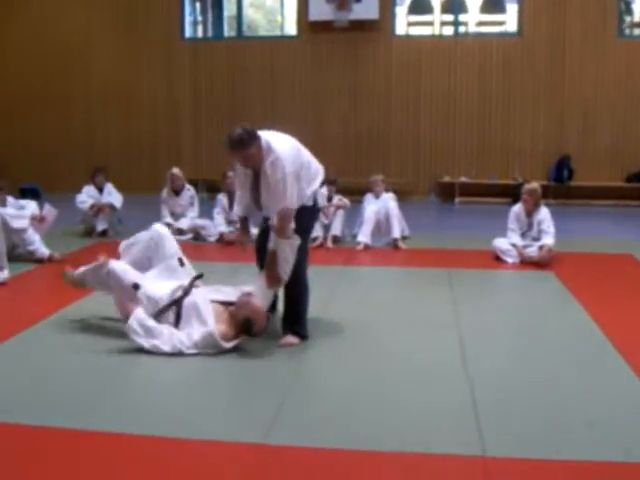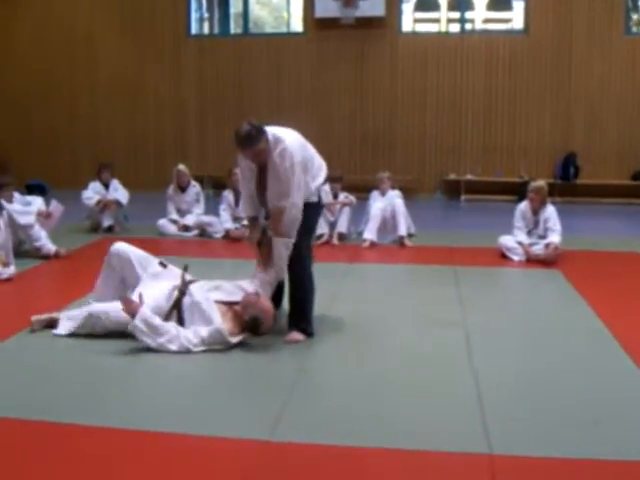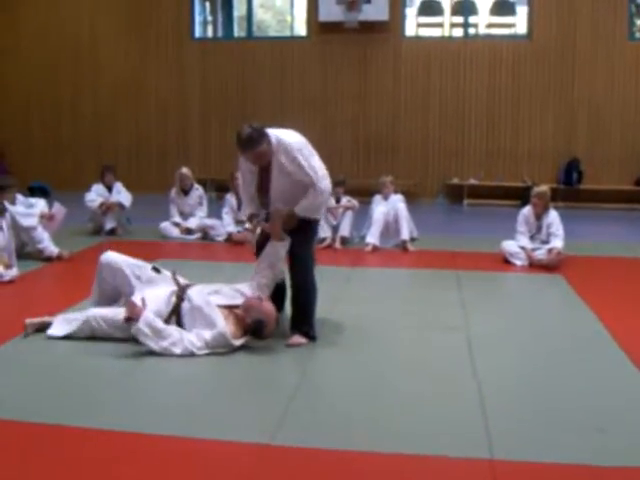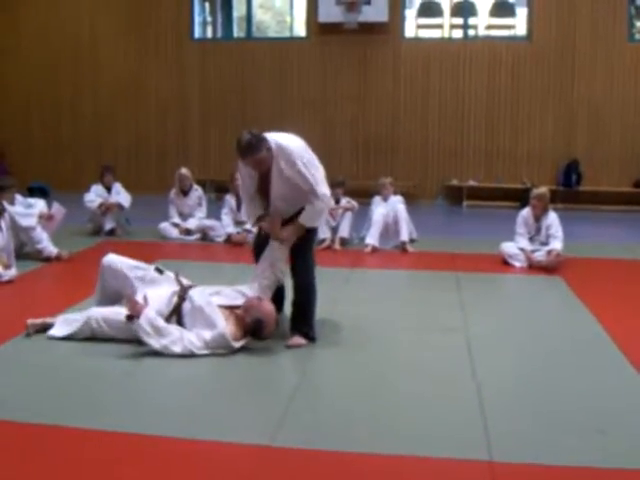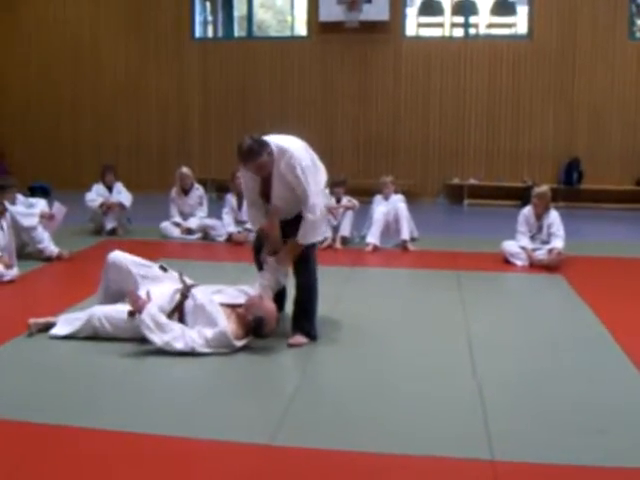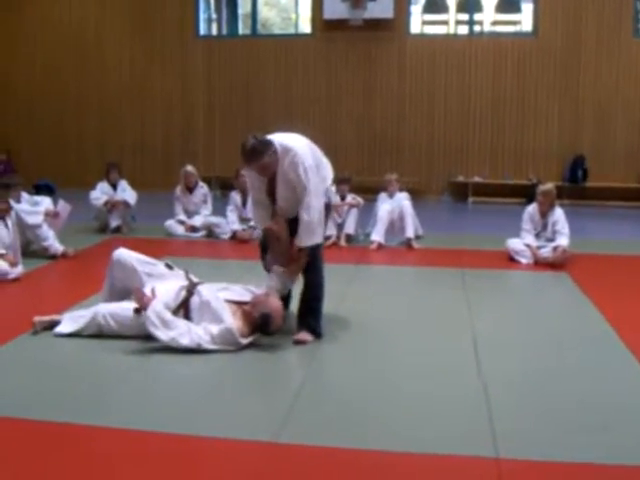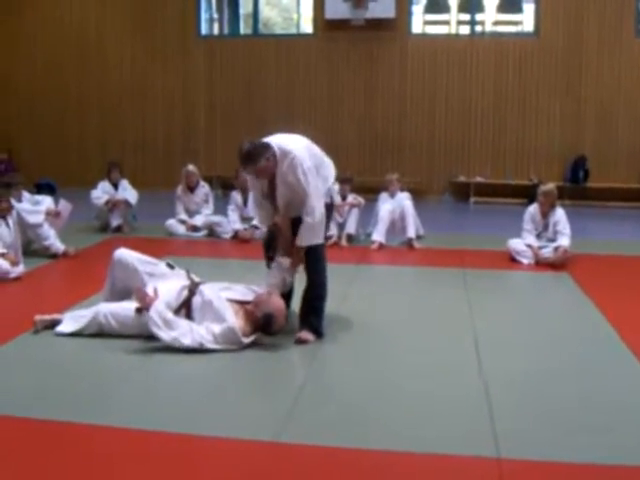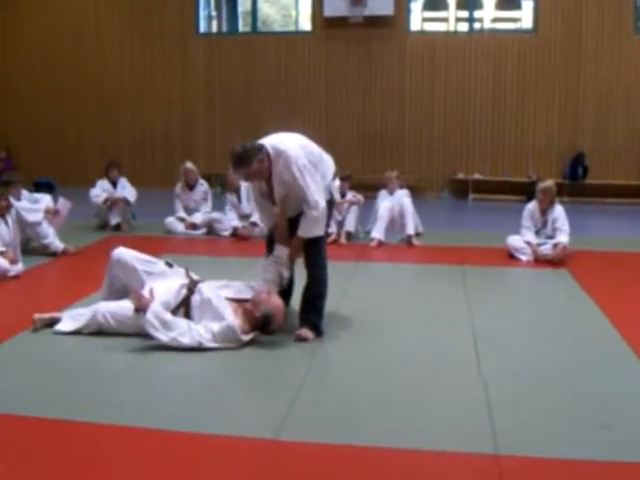
dt=0.2s
person 1, frame 1
left shoulder: (212, 336)
right shoulder: (256, 299)
left elbow: (168, 341)
left wrist: (133, 315)
left hip: (166, 305)
right hip: (188, 285)
left knee: (111, 268)
right knee: (158, 231)
left ankle: (83, 277)
person 1, frame 2
left shoulder: (221, 333)
right shoulder: (249, 293)
left elbow: (177, 339)
right elbow: (268, 275)
left wrist: (139, 315)
left hip: (165, 310)
right hip: (179, 282)
left knee: (96, 314)
right knee: (119, 251)
left ankle: (57, 320)
right ankle: (105, 305)
person 1, frame 3
left shoulder: (224, 335)
right shoulder: (249, 296)
left elbow: (179, 342)
right elbow: (267, 273)
left wrist: (141, 320)
right wrist: (278, 237)
left hip: (162, 314)
right hip: (177, 287)
left knee: (92, 318)
right knee: (108, 261)
left ankle: (52, 323)
right ankle: (105, 307)
person 1, frame 4
left shoulder: (223, 336)
right shoulder: (252, 298)
left elbow: (178, 343)
right elbow: (268, 276)
left wrist: (142, 316)
right wrist: (277, 239)
left hip: (161, 315)
right hip: (178, 287)
left knee: (94, 319)
right knee: (110, 263)
left ankle: (53, 323)
right ankle: (110, 308)
person 1, frame 5
left shoulder: (224, 334)
right shoulder: (253, 299)
left elbow: (178, 338)
right elbow: (269, 280)
left wrist: (145, 311)
left hip: (163, 312)
right hip: (180, 287)
left knee: (95, 317)
right knee: (115, 260)
left ankle: (54, 322)
right ankle: (110, 309)
person 1, frame 6
left shoulder: (230, 331)
right shoulder: (257, 299)
left elbow: (183, 335)
left wrist: (150, 308)
left hip: (169, 308)
left knee: (100, 315)
right knee: (120, 258)
left ankle: (59, 320)
right ankle: (114, 306)
person 1, frame 7
left shoulder: (233, 331)
right shoulder: (259, 297)
left elbow: (186, 335)
left wrist: (152, 308)
left hip: (168, 308)
right hip: (186, 283)
left knee: (102, 315)
right knee: (121, 258)
left ankle: (60, 319)
right ankle: (116, 305)
person 1, frame 8
left shoulder: (231, 329)
right shoulder: (257, 294)
left elbow: (186, 334)
left wrist: (149, 309)
left hip: (170, 307)
right hip: (185, 281)
left knee: (100, 313)
right knee: (119, 257)
left ankle: (59, 317)
right ankle: (114, 304)
person 2, frame 1
left shoulder: (280, 155)
right shoulder: (246, 155)
left elbow: (286, 212)
right elbow: (244, 188)
left wrist: (274, 256)
right wrist: (242, 222)
left hip: (303, 199)
right hip: (274, 202)
left knee: (293, 259)
right knee: (262, 250)
left ankle: (295, 328)
right ankle: (266, 306)
person 2, frame 2
left shoulder: (288, 147)
right shoulder: (248, 153)
left elbow: (294, 202)
right elbow: (247, 189)
left wrist: (279, 236)
right wrist: (253, 221)
left hip: (306, 196)
right hip: (277, 201)
left knee: (297, 256)
left ankle: (301, 325)
right ankle: (271, 303)
person 2, frame 3
left shoulder: (292, 147)
right shoulder: (248, 157)
left elbow: (322, 188)
right elbow: (247, 192)
left wrist: (295, 216)
right wrist: (252, 218)
left hip: (304, 205)
right hip: (276, 206)
left knee: (300, 262)
left ankle: (304, 329)
right ankle: (272, 308)
person 2, frame 4
left shoulder: (292, 152)
right shoulder: (248, 161)
left elbow: (322, 196)
right elbow: (248, 197)
left wrist: (296, 228)
right wrist: (261, 221)
left hip: (304, 204)
right hip: (275, 208)
left knee: (301, 263)
right knee: (262, 252)
left ankle: (303, 330)
person 2, frame 5
left shoulder: (294, 157)
right shoulder: (251, 163)
left elbow: (314, 207)
right elbow: (253, 202)
left wrist: (298, 246)
right wrist: (267, 236)
left hip: (308, 201)
right hip: (276, 206)
left knee: (303, 262)
right knee: (262, 252)
left ankle: (304, 329)
person 2, frame 6
left shoulder: (298, 156)
right shoulder: (257, 162)
left elbow: (311, 208)
right elbow: (259, 202)
left wrist: (301, 252)
left hip: (314, 196)
right hip: (282, 202)
left knee: (310, 259)
right knee: (268, 249)
left ankle: (310, 326)
person 2, frame 7
left shoulder: (296, 158)
right shoulder: (258, 164)
left elbow: (314, 211)
right elbow: (261, 202)
left wrist: (299, 251)
right wrist: (278, 233)
left hip: (318, 195)
right hip: (285, 200)
left knee: (313, 257)
right knee: (273, 248)
left ankle: (311, 325)
person 2, frame 8
left shoulder: (291, 157)
right shoulder: (255, 163)
left elbow: (315, 206)
right elbow: (262, 202)
left wrist: (298, 241)
right wrist: (278, 232)
left hip: (319, 190)
right hip: (290, 196)
left knee: (314, 255)
right knee: (275, 246)
left ankle: (311, 323)
